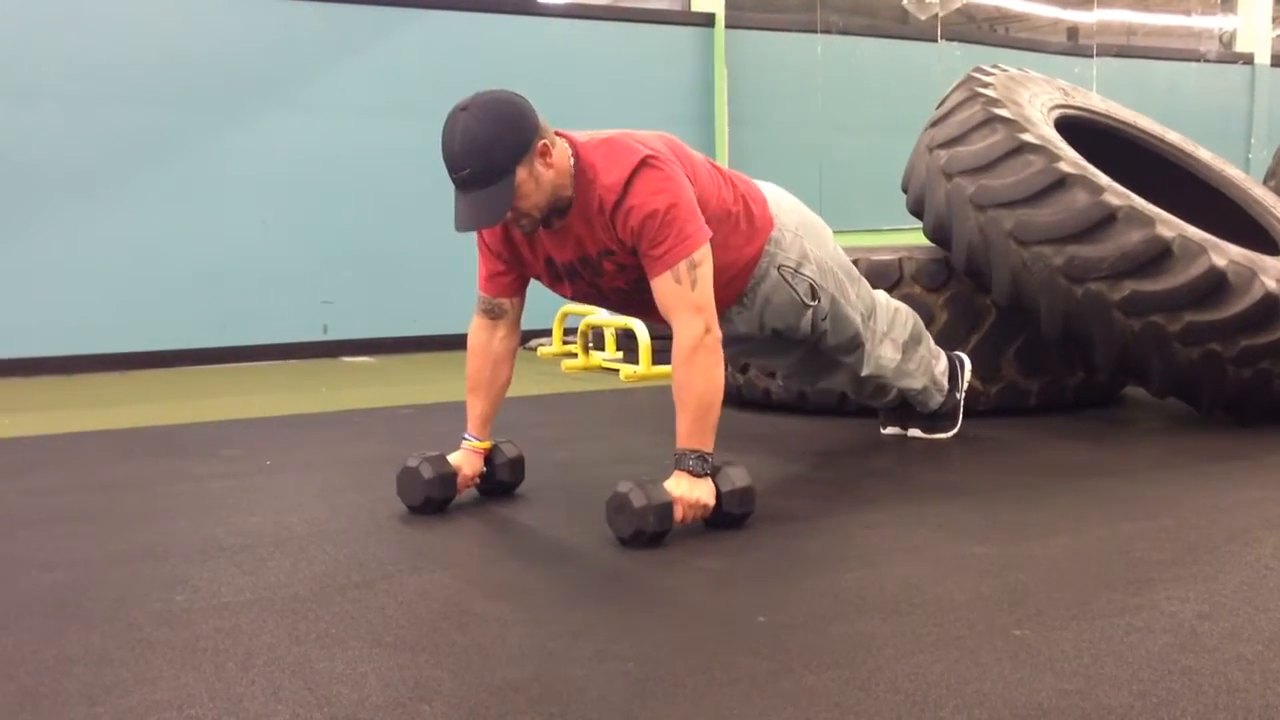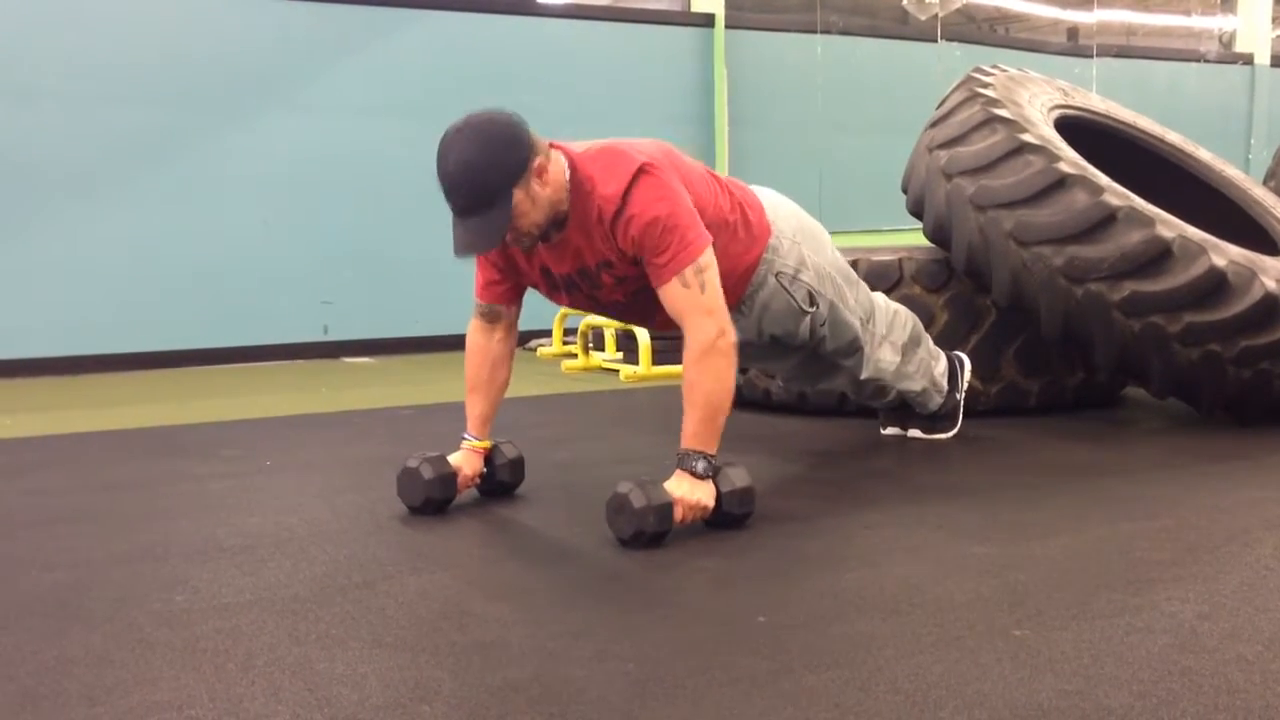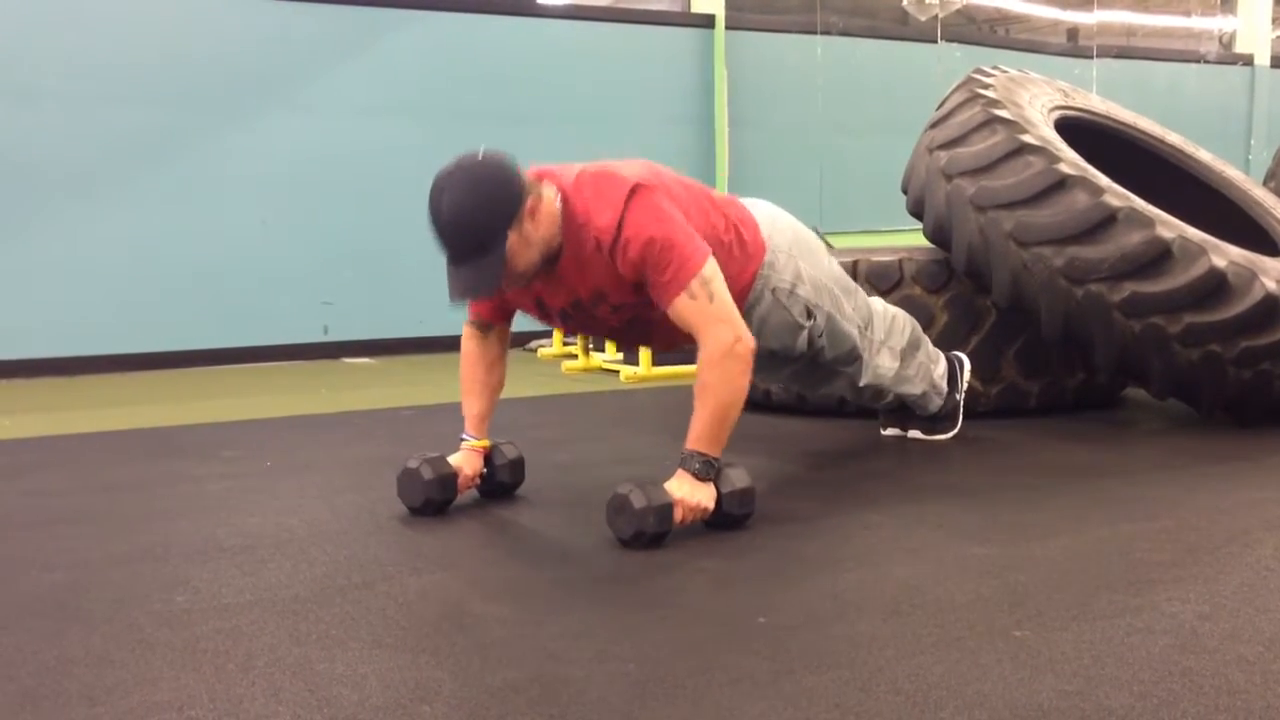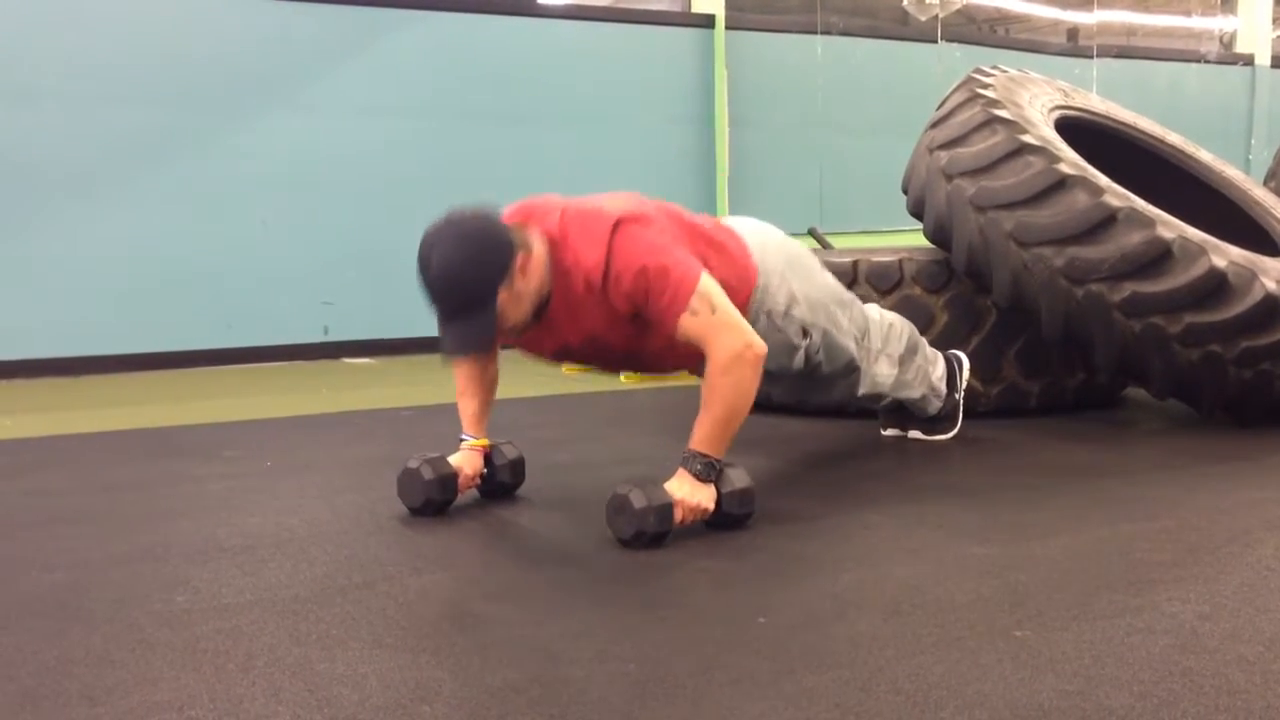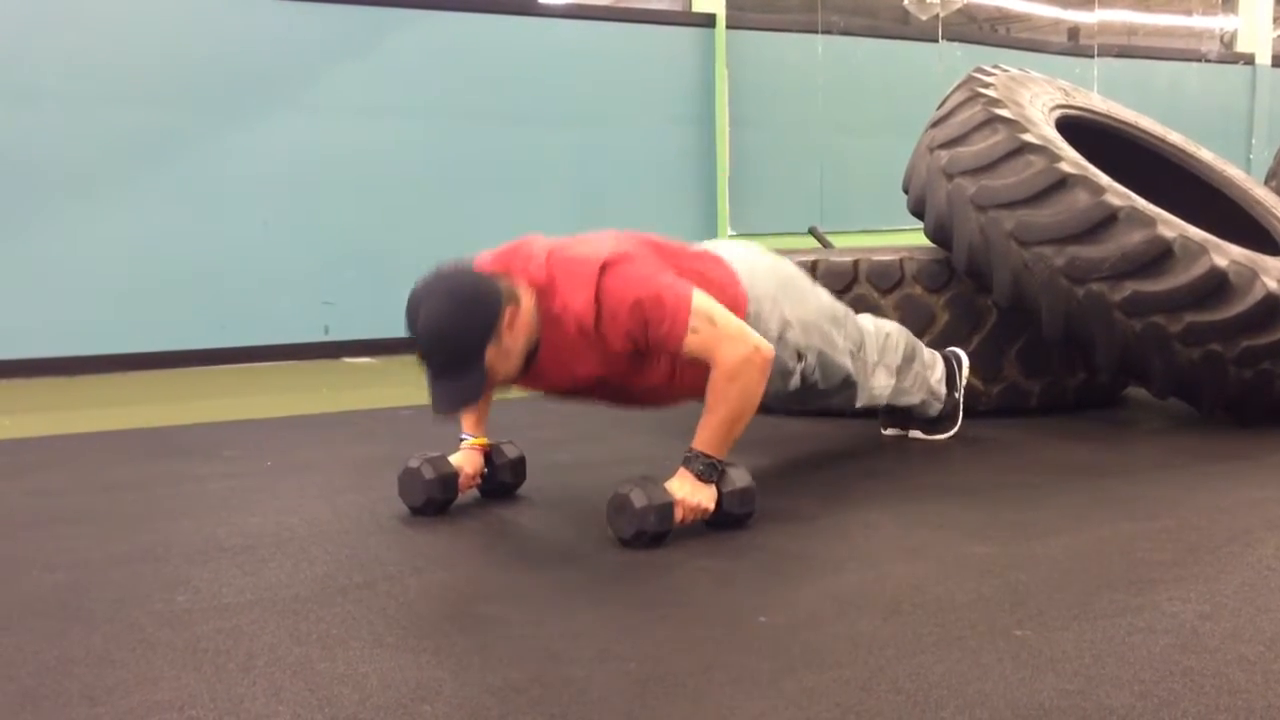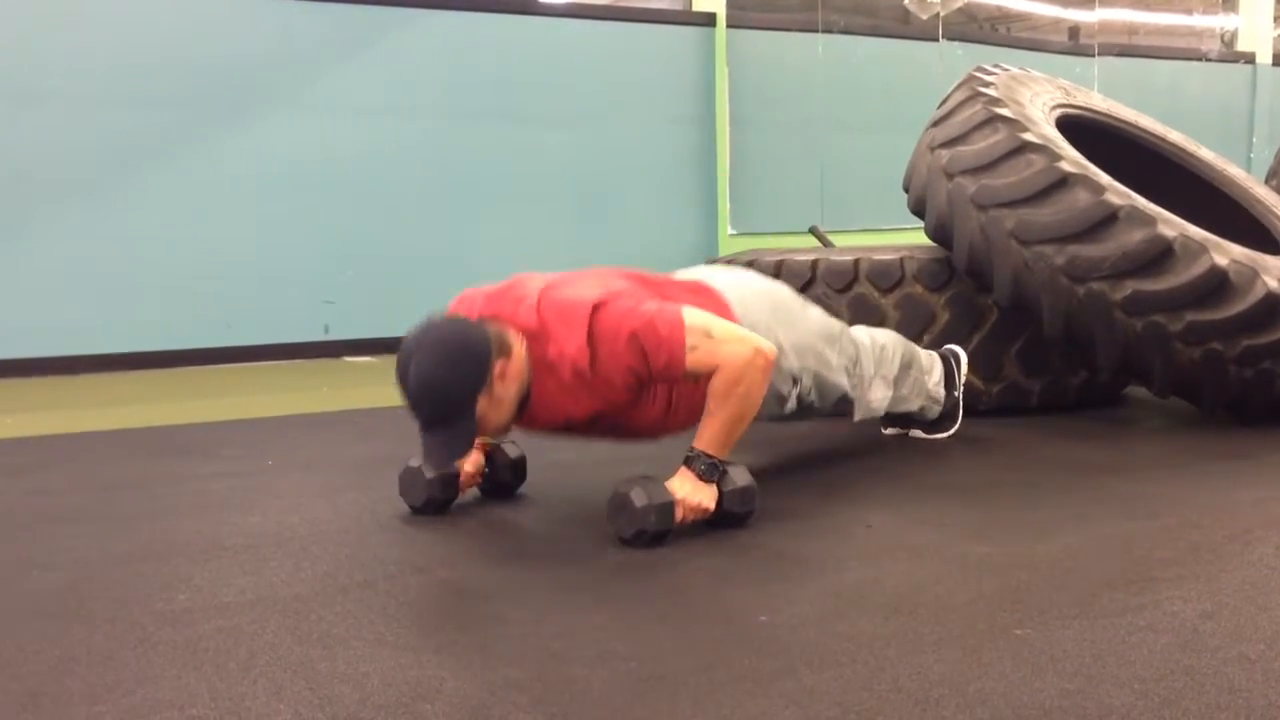
dt=0.1s
person 1, frame 1
left shoulder: (638, 184)
right shoulder: (506, 211)
left elbow: (697, 332)
right elbow: (495, 322)
left wrist: (692, 467)
right wrist: (475, 442)
left hip: (771, 255)
right hip: (715, 293)
left knee: (867, 338)
right knee: (824, 363)
left ankle: (940, 382)
right ankle: (905, 396)
person 1, frame 2
left shoulder: (634, 197)
right shoulder: (504, 211)
left elbow: (712, 335)
right elbow: (493, 324)
left wrist: (694, 469)
right wrist: (475, 440)
left hip: (766, 257)
right hip: (707, 277)
left knee: (868, 339)
right knee: (826, 366)
left ankle: (938, 385)
right ankle: (905, 399)
person 1, frame 3
left shoulder: (629, 221)
right shoulder: (497, 240)
left elbow: (729, 343)
right elbow: (484, 332)
left wrist: (696, 470)
right wrist: (473, 441)
left hip: (763, 270)
right hip: (697, 289)
left knee: (864, 347)
right knee: (825, 369)
left ankle: (939, 383)
right ankle: (905, 396)
person 1, frame 4
left shoulder: (616, 260)
right shoulder: (492, 275)
left elbow: (742, 351)
right elbow: (471, 350)
left wrist: (699, 471)
right wrist: (473, 439)
left hip: (756, 285)
right hip: (690, 289)
left knee: (861, 351)
right knee: (836, 373)
left ankle: (937, 379)
right ankle: (911, 399)
person 1, frame 5
left shoulder: (607, 297)
right shoulder: (482, 295)
left elbow: (748, 356)
right elbow: (464, 370)
left wrist: (699, 472)
right wrist: (473, 441)
left hip: (750, 311)
right hip: (681, 302)
left knee: (858, 365)
left ankle: (937, 378)
right ankle: (909, 397)
person 1, frame 6
left shoulder: (595, 346)
right shoulder: (471, 322)
left elbow: (753, 356)
left wrist: (702, 469)
right wrist: (475, 452)
left hip: (739, 326)
right hip: (680, 311)
left knee: (851, 372)
left ankle: (935, 376)
right ankle: (911, 391)
